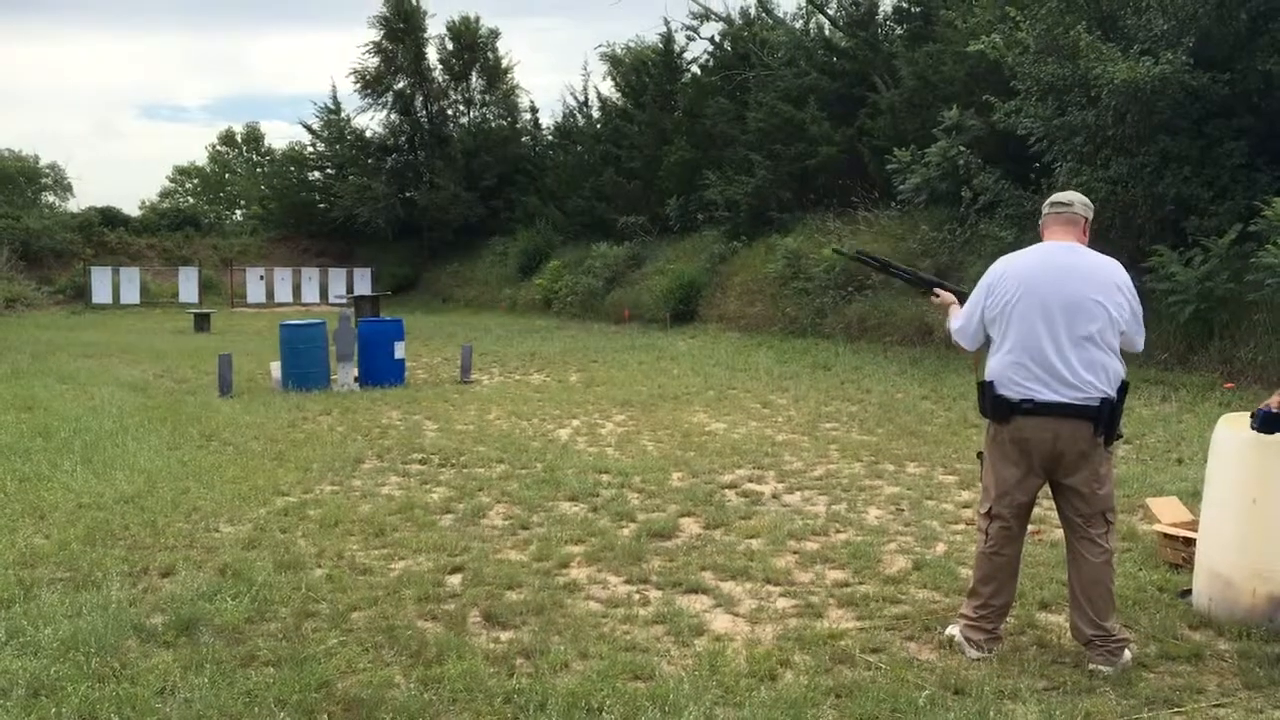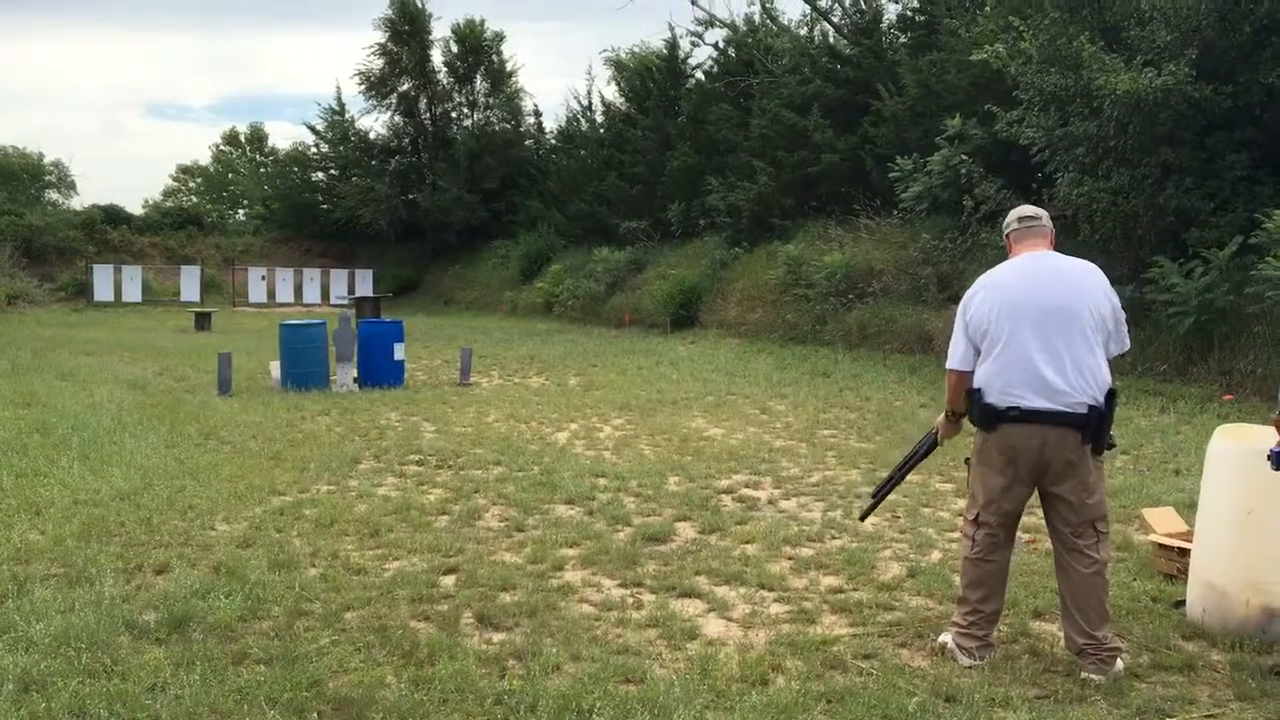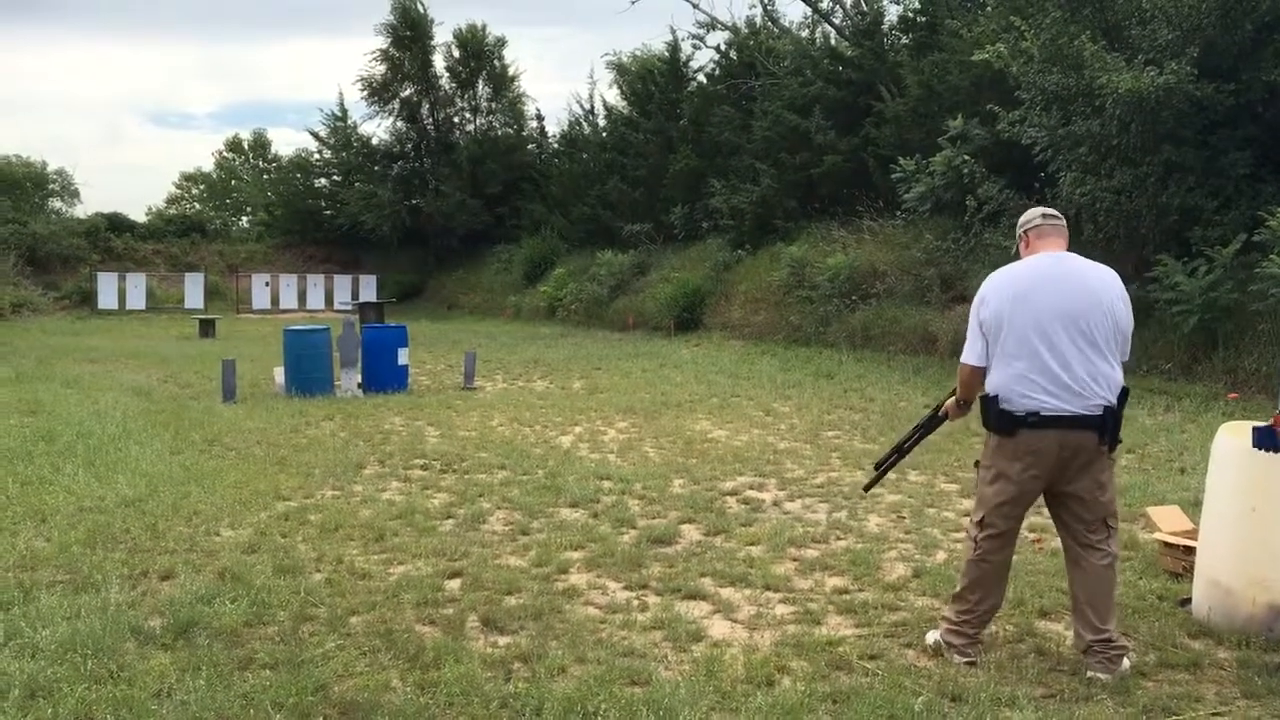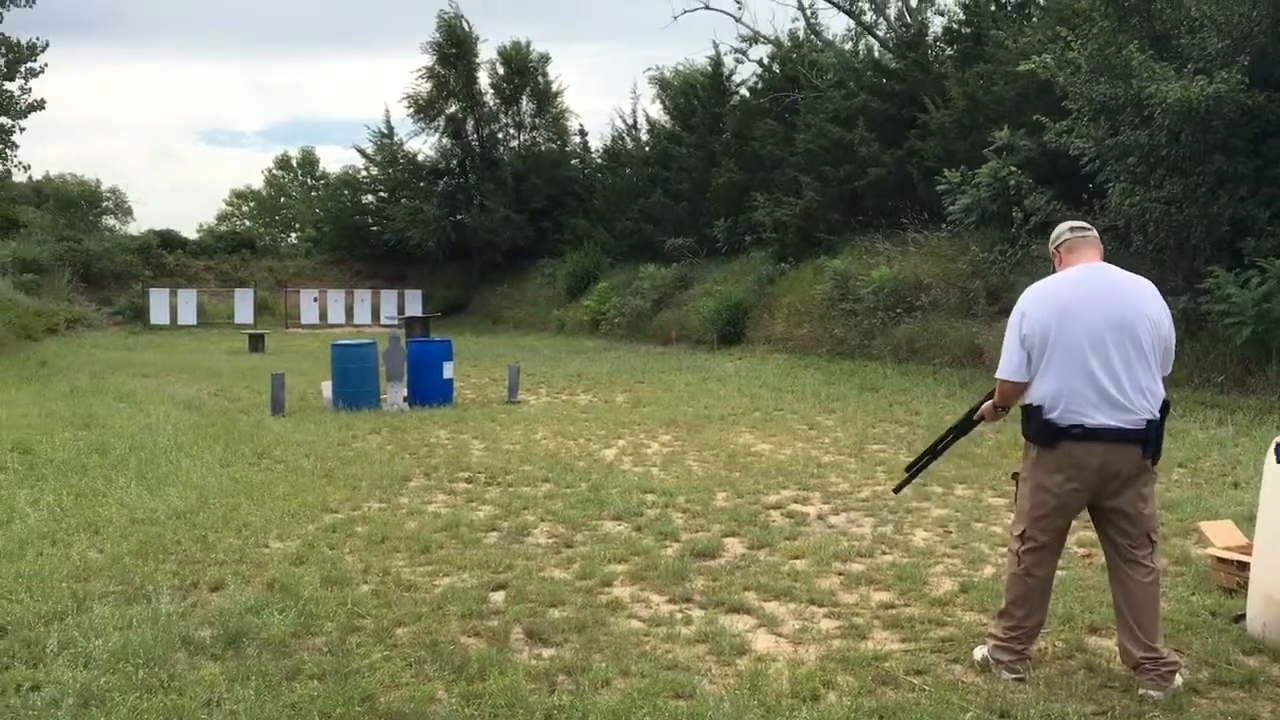
dt=0.7s
person 1, frame 1
left shoulder: (1006, 269)
right shoulder: (1113, 273)
left elbow: (966, 336)
right elbow: (1133, 341)
left wrist: (950, 308)
left hip: (1016, 423)
right hip: (1086, 425)
left knee: (1000, 529)
right knee: (1092, 534)
left ankle: (980, 632)
right ankle: (1104, 644)
person 1, frame 2
left shoulder: (985, 286)
right shoulder: (1091, 277)
left elbow: (960, 369)
right elbow: (1115, 346)
left wrist: (952, 416)
left hip: (1004, 431)
right hip: (1075, 432)
left knee: (987, 536)
right knee: (1084, 543)
left ankle: (971, 639)
right ankle: (1096, 653)
person 1, frame 3
left shoulder: (1000, 283)
right shoulder: (1107, 280)
left elbow: (974, 366)
right elbow: (1119, 354)
left wrist: (962, 401)
left hip: (1018, 432)
right hip: (1089, 432)
left knee: (990, 537)
right knee: (1093, 542)
left ankle: (960, 637)
right ankle: (1102, 652)
person 1, frame 4
left shoulder: (1038, 296)
right shoulder: (1147, 293)
left elbow: (1012, 382)
right elbow: (1163, 368)
left wrist: (996, 407)
left hip: (1059, 445)
right hip: (1131, 446)
left knee: (1032, 551)
right knee: (1136, 556)
left ankle: (1008, 652)
right ankle: (1153, 668)
